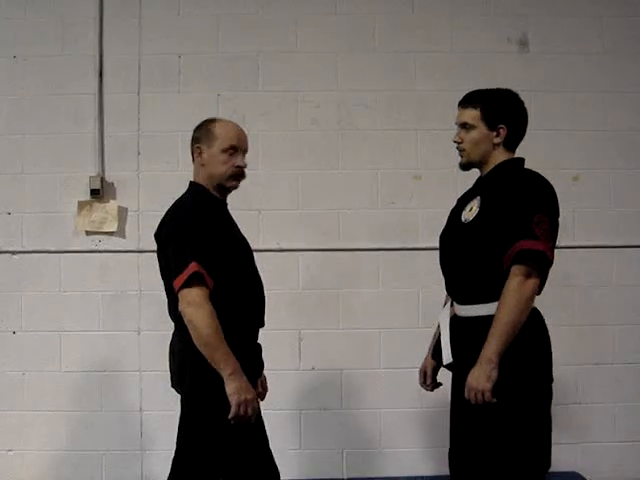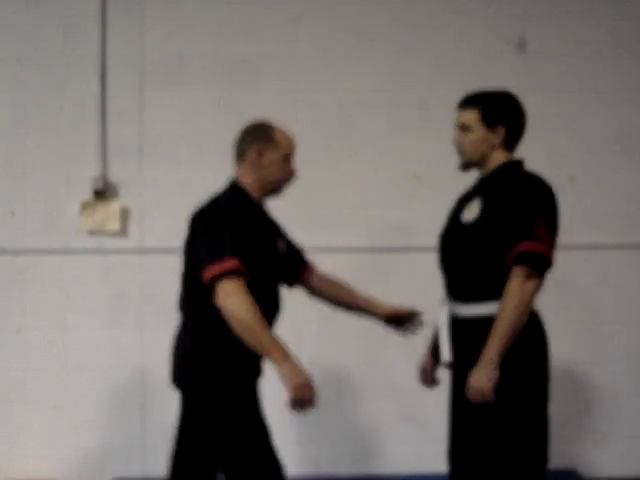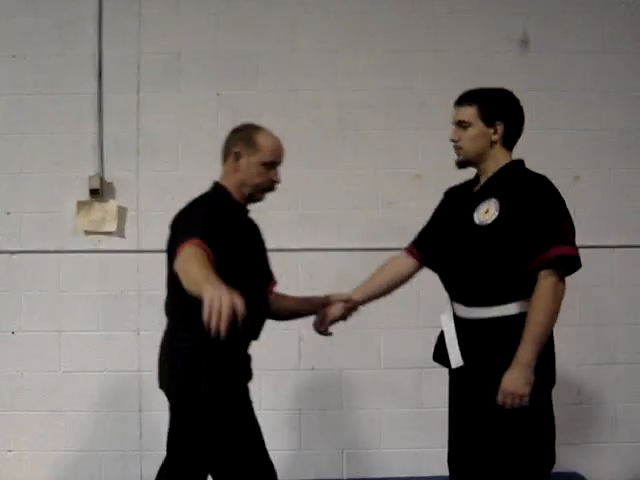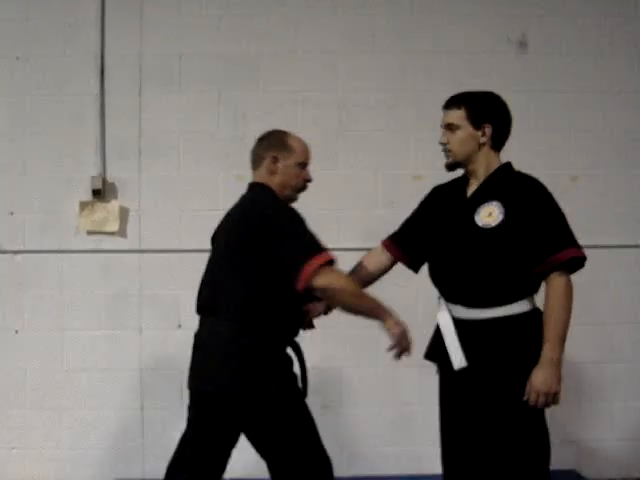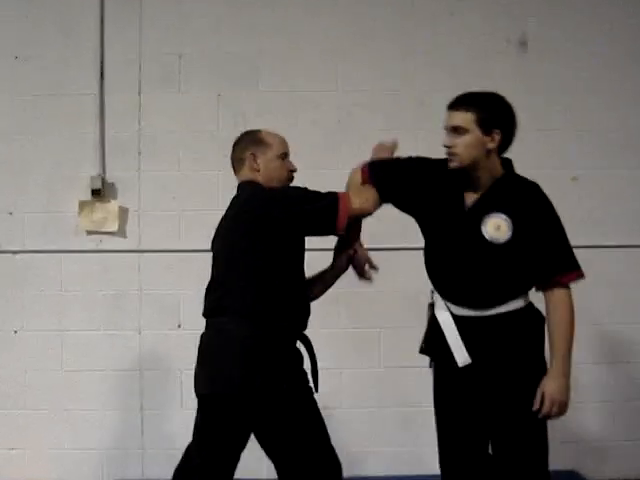
dt=0.7s
person 1, frame 1
left shoulder: (526, 189)
right shoulder: (475, 194)
left elbow: (524, 279)
left wrist: (489, 360)
right wrist: (437, 349)
left hip: (507, 351)
right hip: (472, 346)
person 1, frame 2
left shoulder: (525, 191)
right shoulder: (473, 195)
left elbow: (524, 279)
left wrist: (490, 361)
right wrist: (436, 346)
left hip: (505, 351)
right hip: (471, 346)
person 1, frame 3
left shoulder: (531, 192)
right shoulder: (458, 198)
left elbow: (550, 279)
right elbow: (411, 258)
left wrist: (524, 364)
right wrist: (349, 302)
left hip: (511, 347)
right hip: (467, 349)
person 1, frame 4
left shoulder: (524, 194)
right shoulder: (442, 199)
left elbow: (558, 278)
right elbow: (387, 253)
left wrist: (549, 362)
left hip: (511, 347)
right hip: (458, 348)
person 1, frame 5
left shoulder: (528, 202)
right shoulder: (431, 180)
left elbow: (558, 288)
right elbow: (362, 176)
left wrist: (558, 373)
left hip: (513, 340)
right hip: (453, 338)
person 2, frame 1
left shoulder: (213, 213)
right shoulder: (188, 217)
right elbow: (193, 304)
left wrist: (246, 365)
right wrist: (233, 375)
left hip: (212, 368)
right hip: (213, 370)
person 2, frame 2
left shoulder: (259, 221)
right shoulder: (222, 215)
left elbow: (311, 278)
right elbow: (230, 296)
left wrist: (379, 310)
right wrist: (285, 364)
left hip: (210, 361)
right hip: (215, 364)
person 2, frame 3
left shoulder: (244, 225)
right shoulder: (204, 214)
left elbow: (264, 300)
right elbow: (189, 259)
left wrist: (320, 304)
right wrist: (215, 288)
left hip: (200, 362)
right hip: (202, 364)
person 2, frame 4
left shoulder: (241, 215)
right shoulder: (275, 215)
right elbow: (324, 278)
left wrist: (303, 298)
right wrist: (385, 316)
left hip: (214, 354)
right hip: (251, 360)
person 2, frame 5
left shoulder: (242, 216)
right shoulder: (270, 203)
left elbow: (287, 292)
right elbow: (358, 203)
left wrist: (339, 264)
left hip: (222, 353)
right hip: (261, 357)
